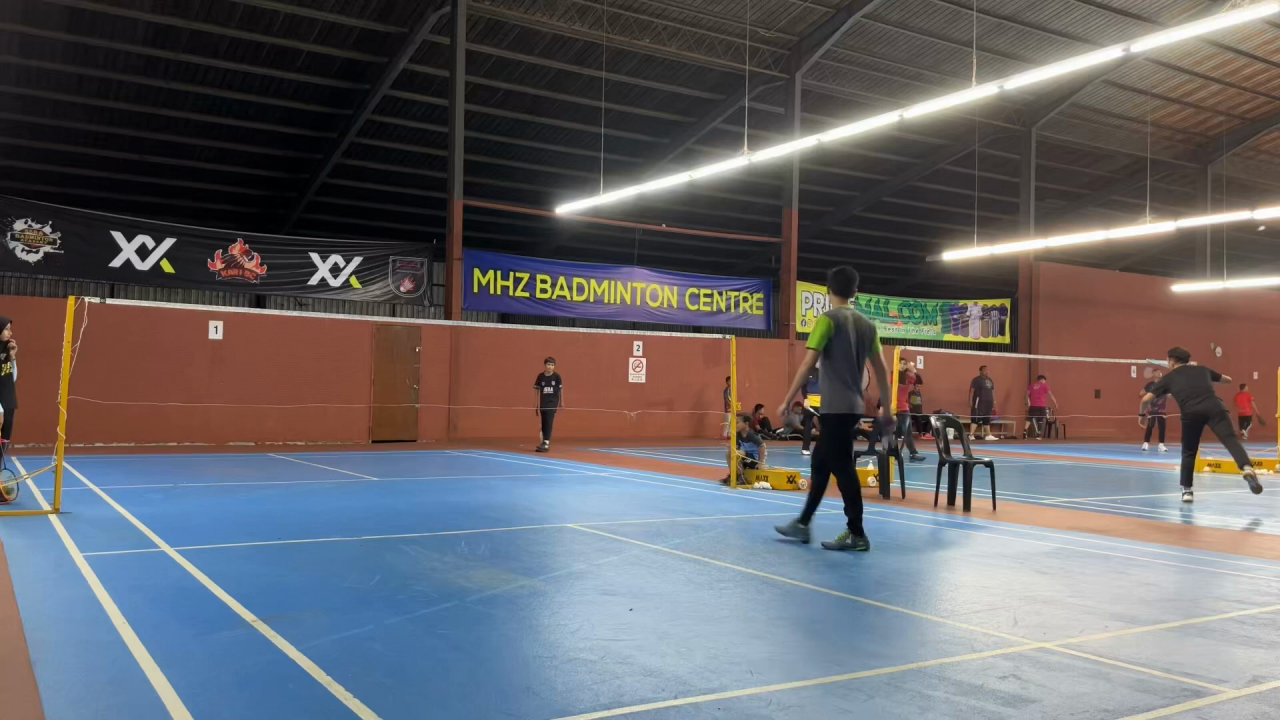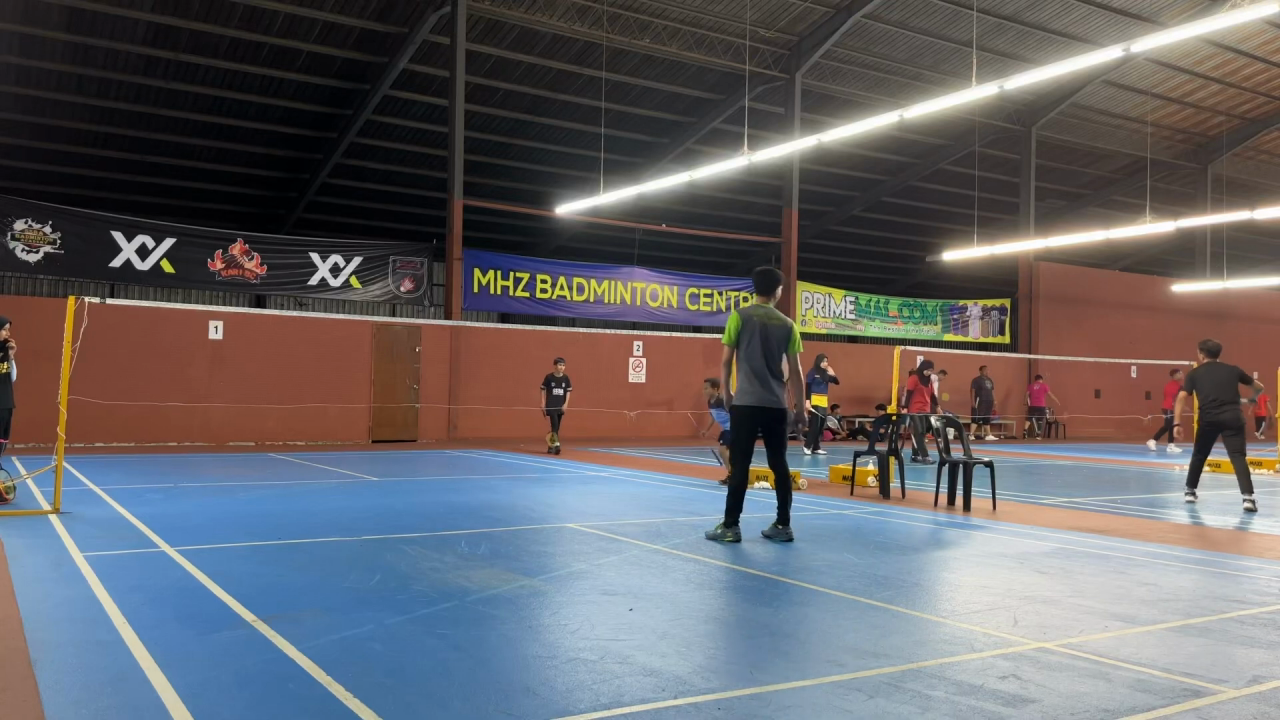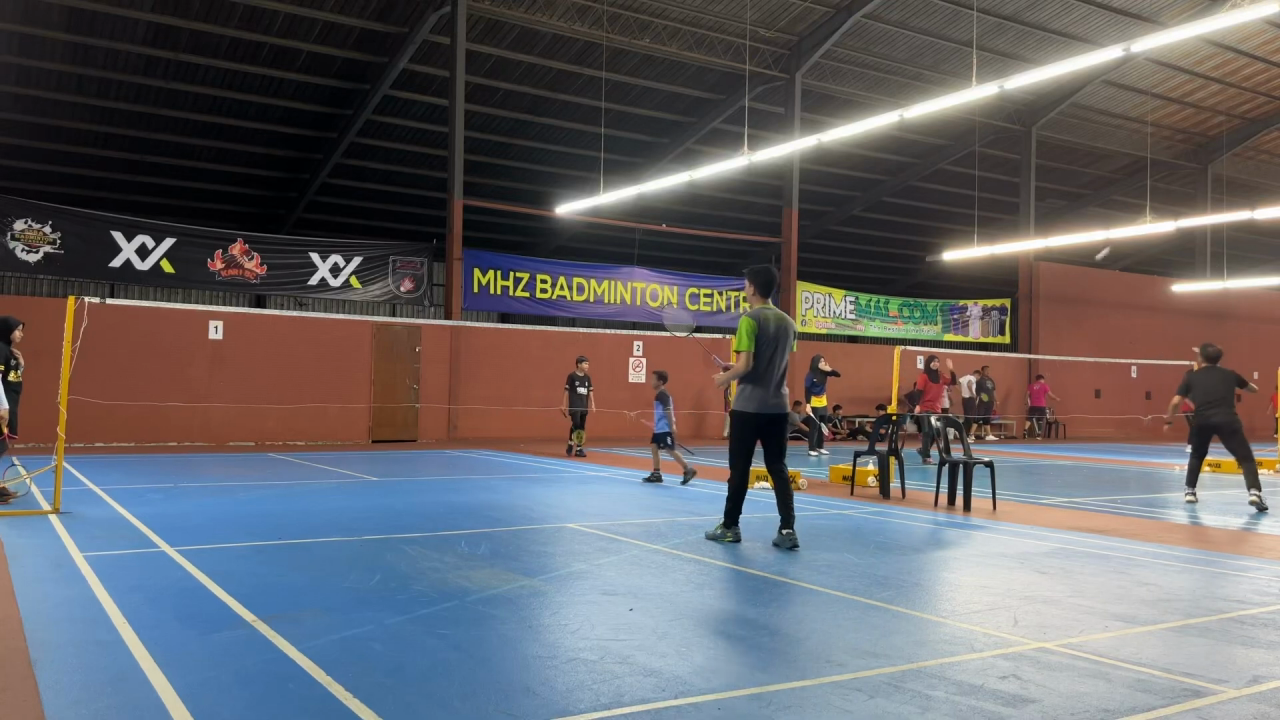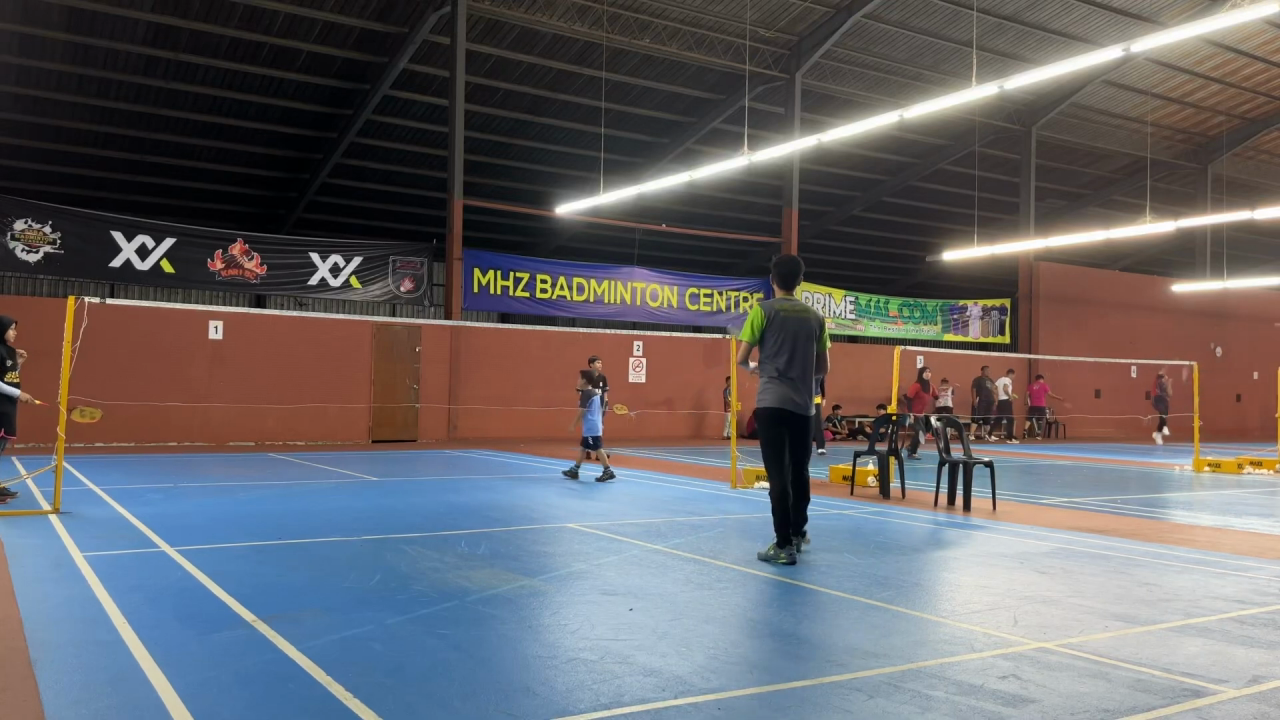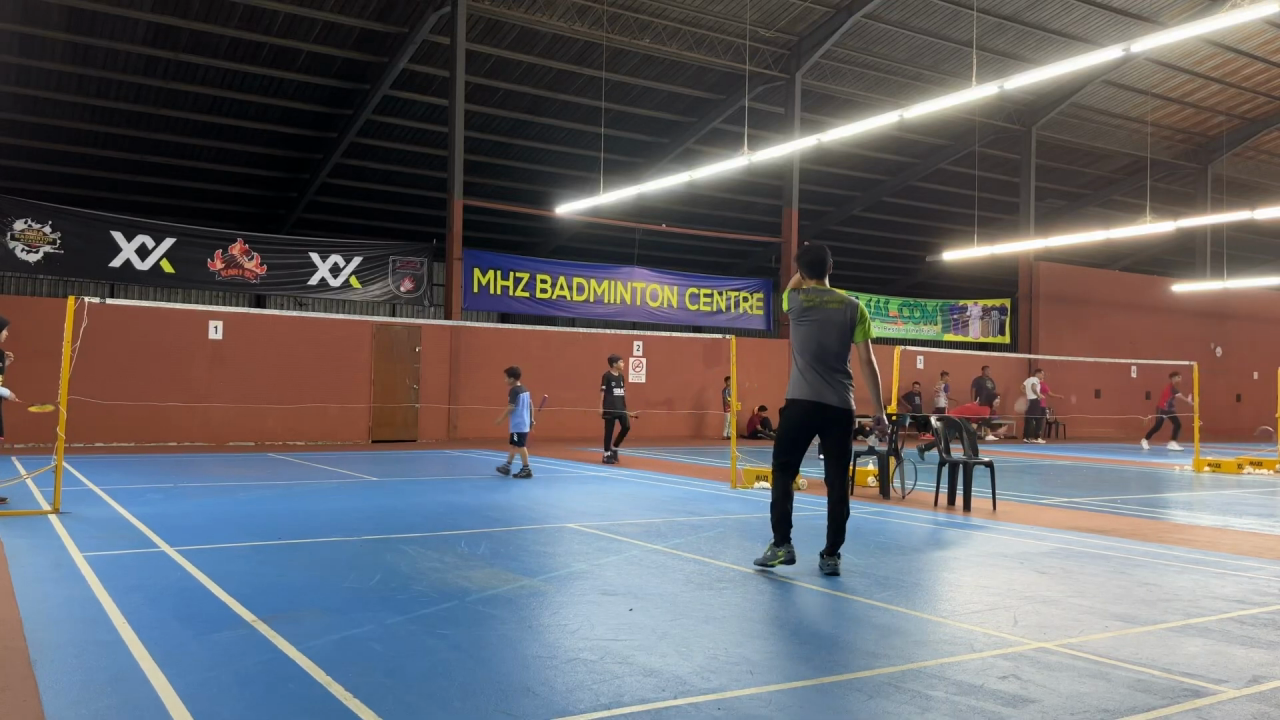
dt=1s
person 1, frame 1
left shoulder: (828, 319)
right shoulder: (867, 324)
left elbow: (808, 364)
right elbow: (880, 370)
left wrist: (787, 400)
right wrist: (886, 410)
left hip: (836, 407)
right hip: (852, 407)
left knee: (842, 468)
right knee: (820, 464)
left ankle: (856, 534)
right ankle: (803, 524)
person 1, frame 2
left shoulder: (739, 316)
right shoulder: (787, 324)
left elbow: (726, 360)
right elbow: (795, 371)
left wrist: (727, 392)
right wrist: (800, 405)
left hip: (747, 402)
right hip: (777, 405)
left knee: (739, 465)
right knee: (779, 465)
left ankle: (731, 525)
right ankle: (783, 525)
person 1, frame 3
left shoulder: (750, 319)
right shoulder: (788, 323)
left elbow: (745, 366)
left wrist: (725, 378)
left hip: (750, 407)
right hip: (779, 407)
left knee: (740, 468)
right knee: (778, 468)
left ankle: (730, 526)
right ankle: (787, 529)
person 1, frame 4
left shoulder: (763, 311)
right shoulder: (815, 317)
left elbow: (742, 358)
right elbow: (823, 368)
left wrist: (756, 366)
left hip: (772, 404)
right hip: (804, 406)
left knee: (779, 475)
right knee: (800, 472)
left ankle: (784, 545)
right ankle: (798, 533)
person 1, frame 5
left shoulder: (796, 300)
right shoulder: (853, 307)
right elbow: (867, 362)
left wrist: (803, 262)
right wrist: (878, 411)
left hip: (802, 402)
right hip: (840, 406)
left knee: (783, 472)
right knee: (838, 482)
left ankle: (781, 544)
right ankle: (831, 555)
